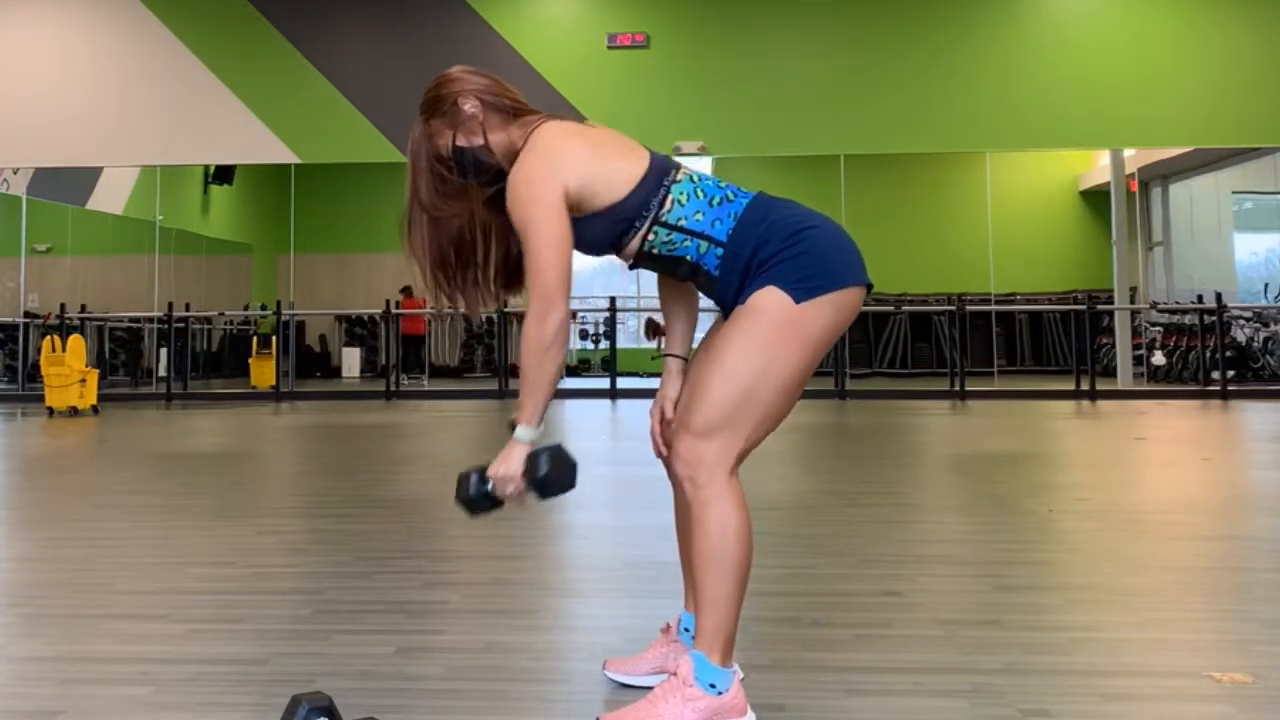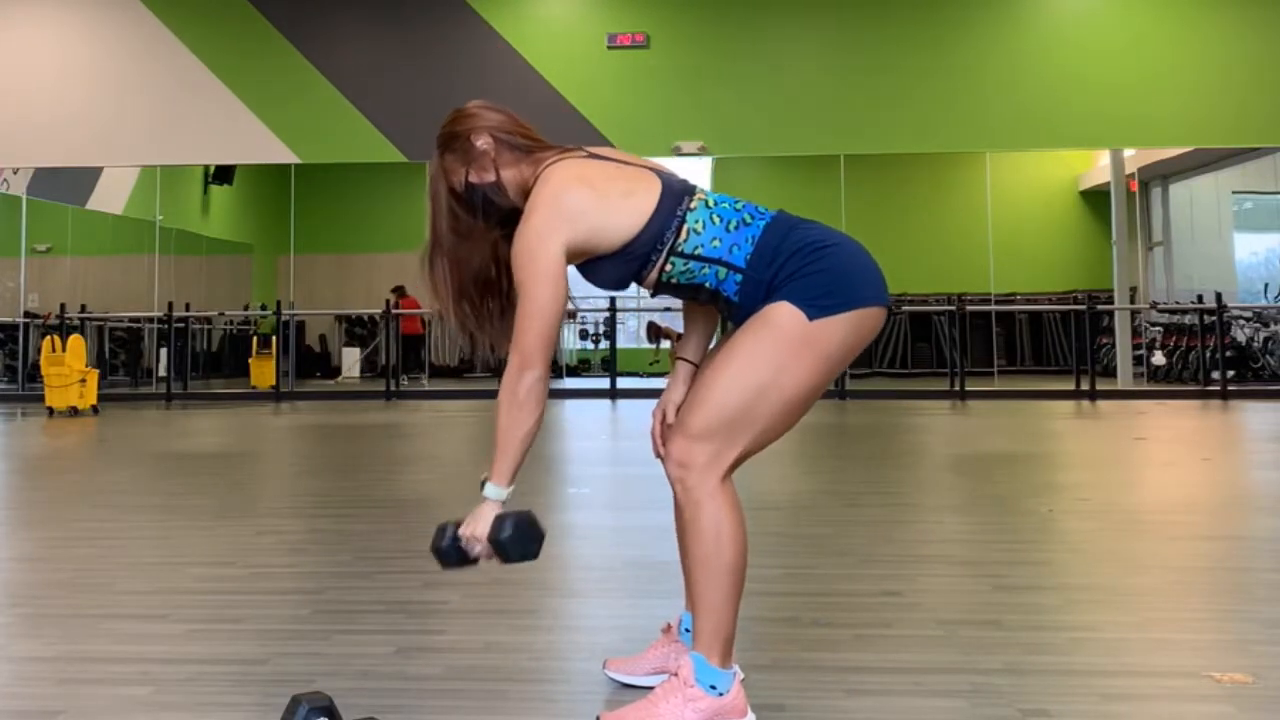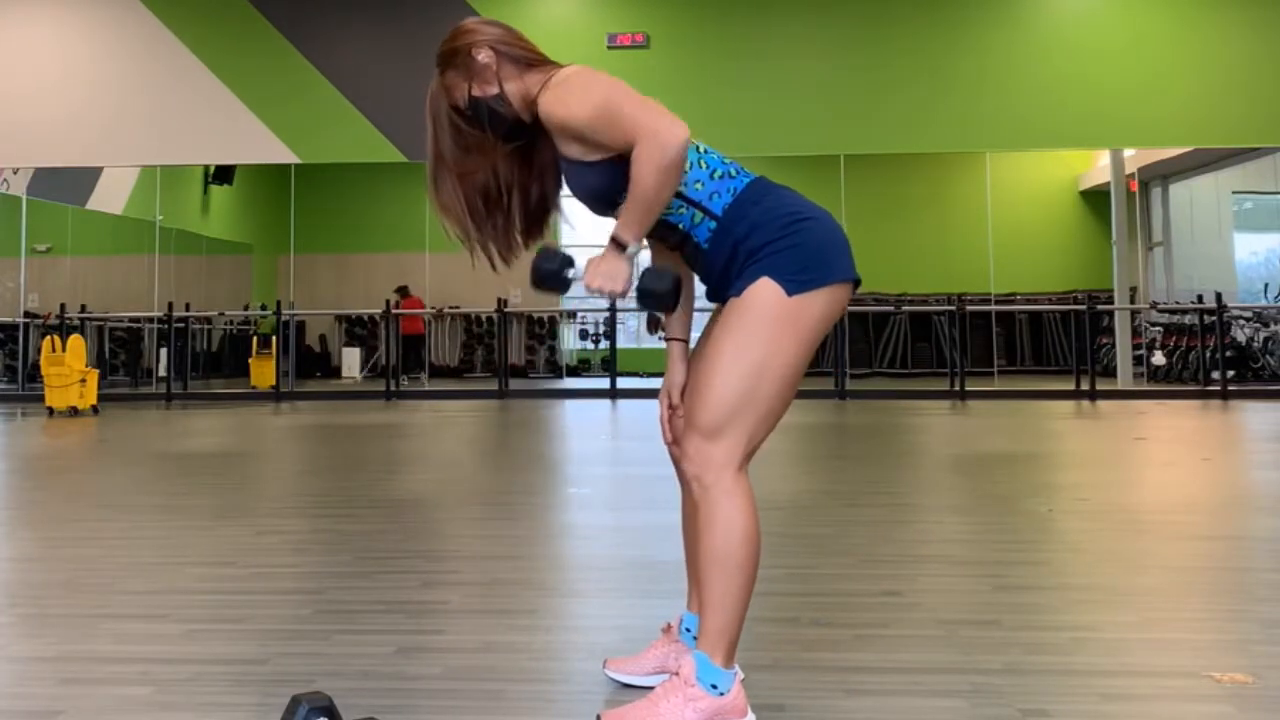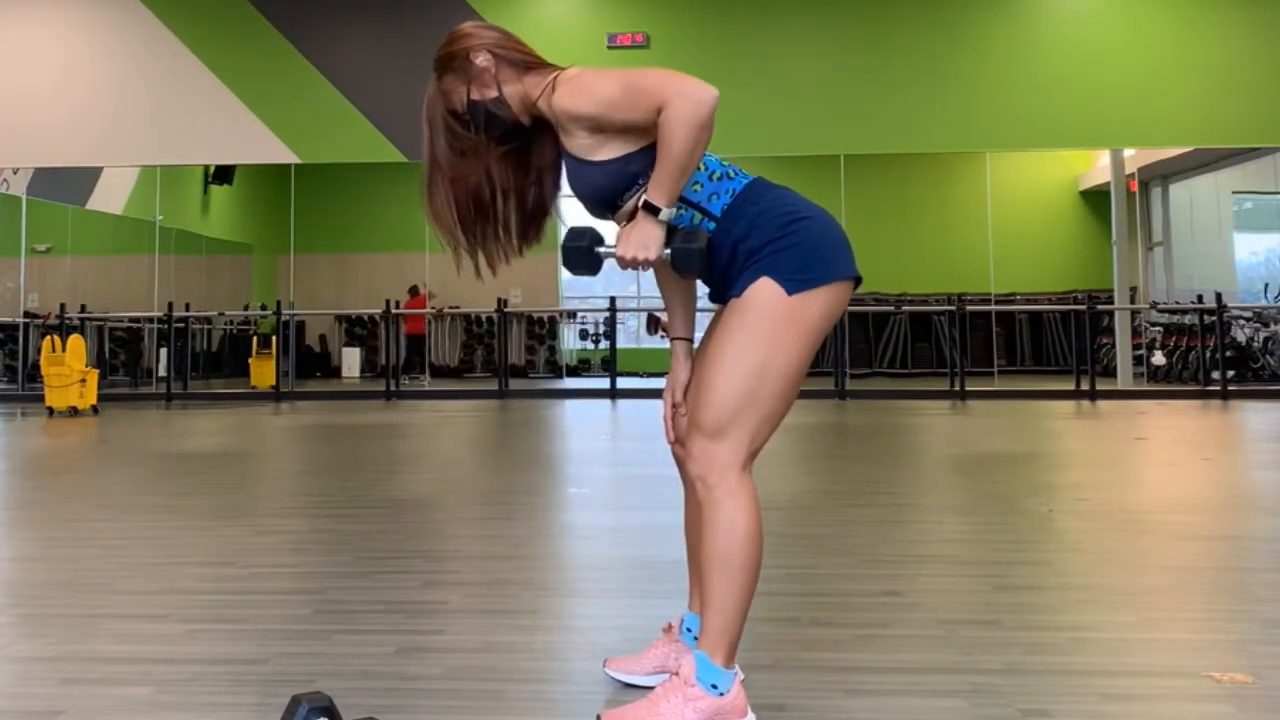
dt=0.4s
person 1, frame 1
left shoulder: (535, 164)
right shoulder: (563, 147)
left elbow: (550, 313)
left wrist: (522, 437)
right wrist: (675, 366)
left hip: (800, 265)
right hip: (793, 266)
left knee: (703, 455)
right knee: (685, 448)
right ankle: (693, 638)
person 1, frame 2
left shoulder: (549, 212)
right shoulder: (588, 174)
left elbow: (528, 372)
left wrist: (492, 495)
right wrist: (685, 371)
left hip: (823, 285)
right hip: (820, 280)
left knee: (695, 458)
right knee: (691, 451)
right ankle: (695, 640)
person 1, frame 3
left shoulder: (562, 95)
right shoulder: (566, 116)
left elbow: (667, 140)
right elbow: (672, 226)
left wrist: (617, 249)
right wrist: (676, 353)
left hip: (789, 254)
right hip: (783, 254)
left knee: (712, 456)
right knee: (693, 450)
right ankle: (694, 638)
person 1, frame 4
left shoulder: (570, 94)
right shoulder: (558, 130)
left elbow: (693, 98)
left wrist: (649, 216)
right wrist: (682, 351)
left hip: (788, 251)
right hip: (776, 257)
left knee: (716, 456)
right knee: (696, 451)
right ankle: (695, 639)
